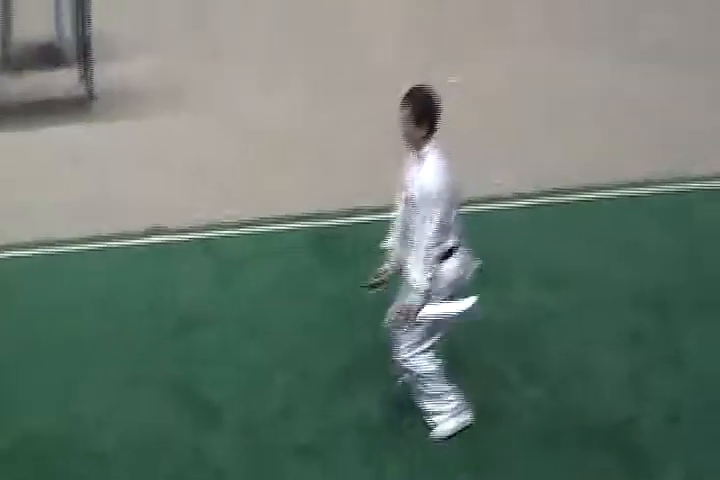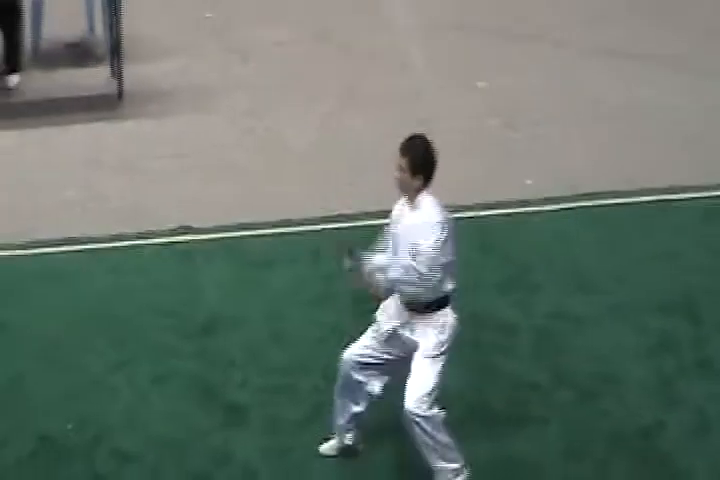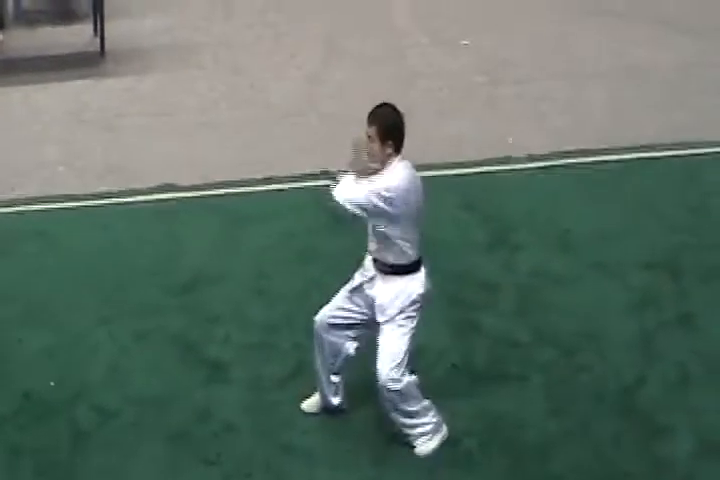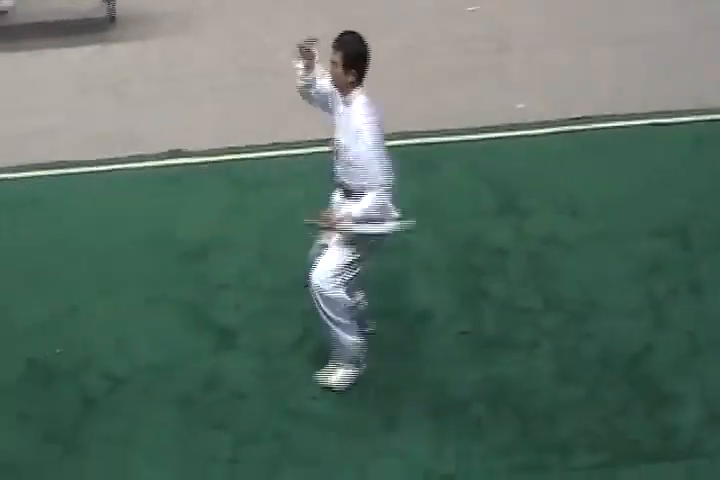
dt=0.7s
person 1, frame 1
left shoulder: (431, 176)
right shoulder: (416, 160)
left elbow: (426, 240)
left wrist: (413, 295)
right wrist: (392, 260)
left hip: (439, 268)
right hip: (425, 264)
left knee: (410, 348)
right knee: (396, 324)
left ankle: (453, 410)
right ankle: (418, 374)
person 1, frame 2
left shoulder: (430, 219)
right shoulder: (404, 209)
left elbow: (420, 272)
right elbow: (390, 252)
left wrist: (382, 279)
right wrist: (372, 266)
left hip: (431, 322)
right hip: (401, 312)
left knee: (417, 406)
right knee: (353, 362)
right ankle: (345, 437)
person 1, frame 3
left shoulder: (399, 181)
right shoulder: (389, 172)
left elbow: (349, 198)
right elbow: (358, 190)
left wrist: (355, 179)
right wrist: (360, 177)
left hip: (401, 284)
right hip: (374, 272)
left knee: (389, 374)
right knee: (327, 322)
left ankle: (429, 428)
right ankle: (330, 395)
person 1, frame 4
left shoulder: (361, 119)
right shoulder: (343, 95)
left elbow: (379, 181)
right elbow: (311, 91)
left wrist: (347, 218)
right wrist: (308, 66)
left hip: (363, 207)
right hip: (347, 200)
left knee: (324, 281)
right knee: (323, 256)
left ankle: (349, 359)
right ankle: (353, 321)
